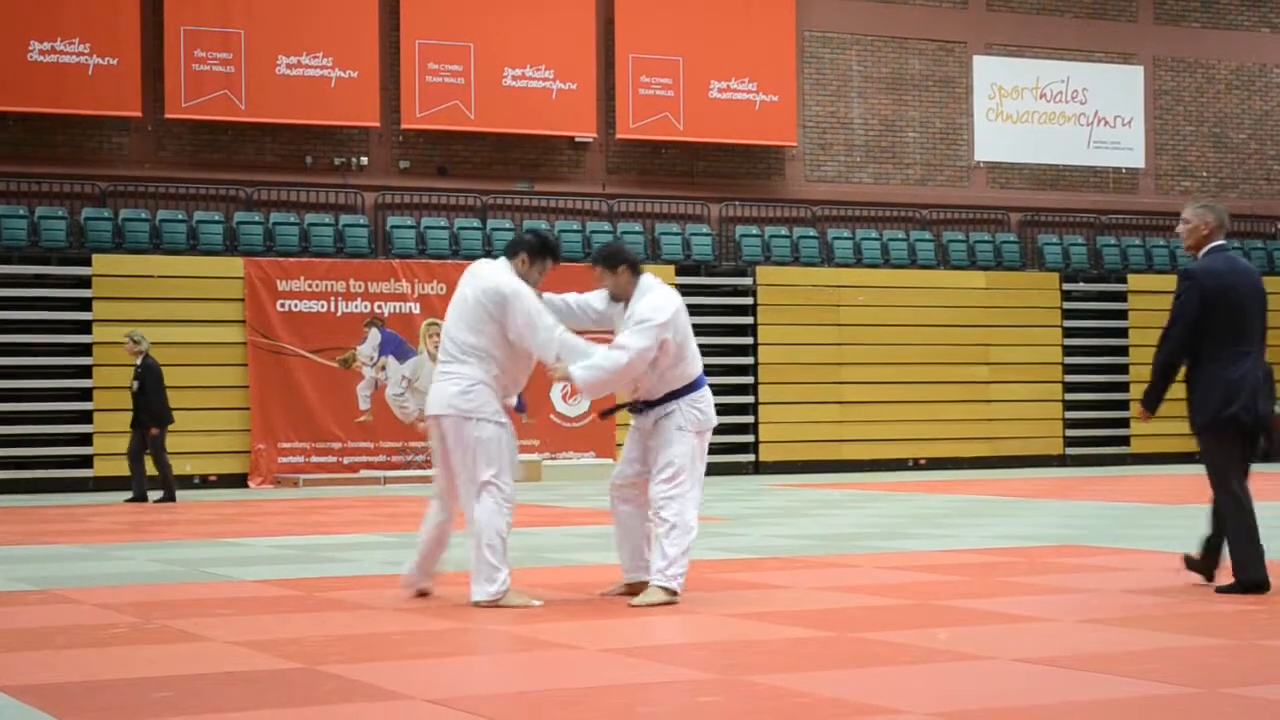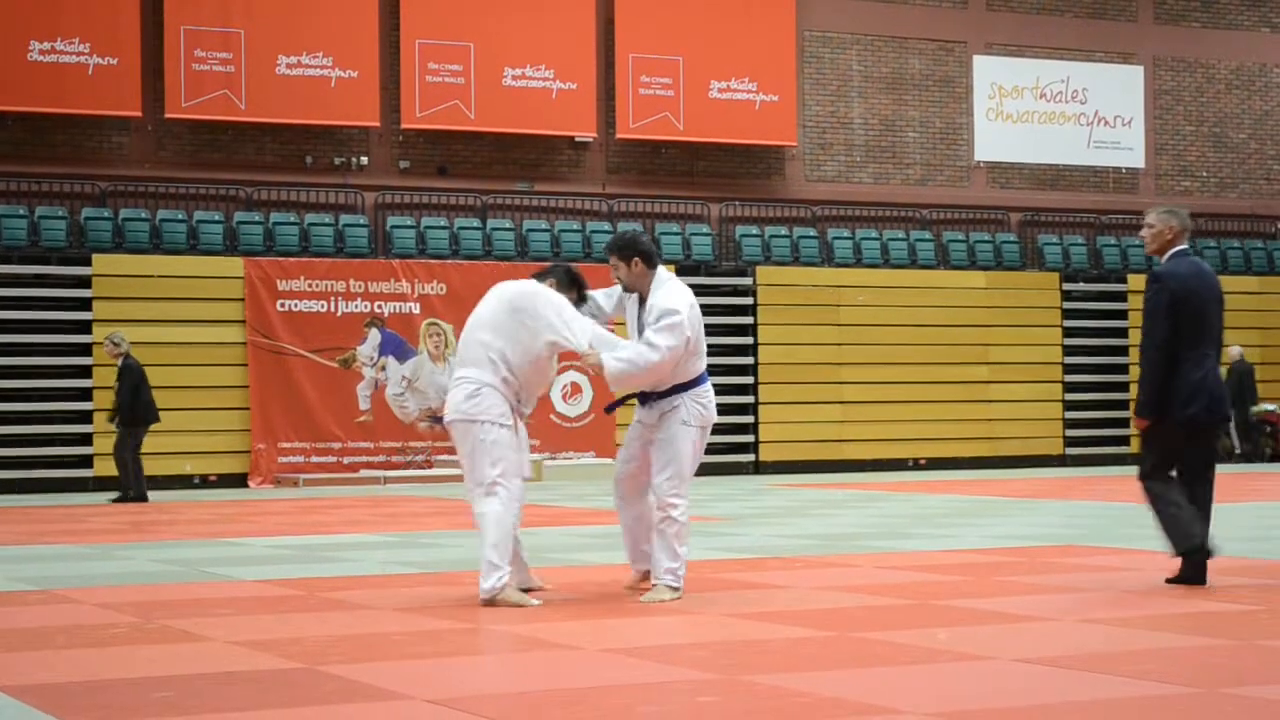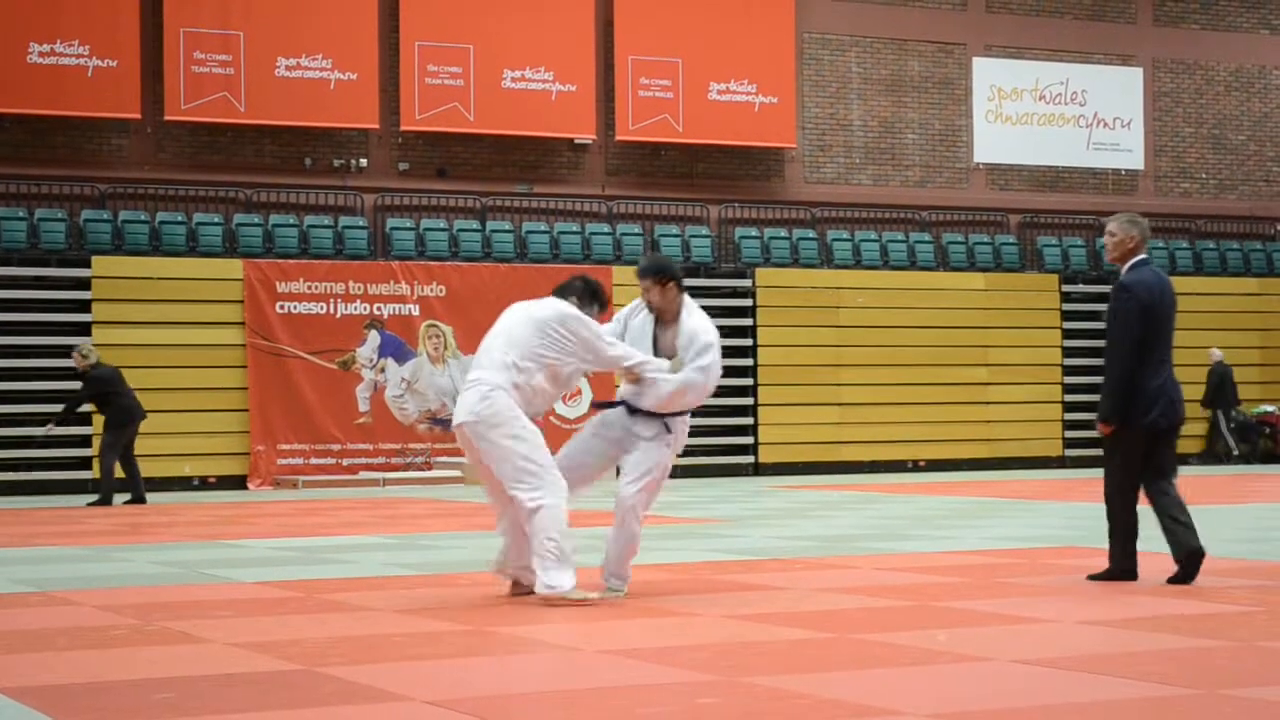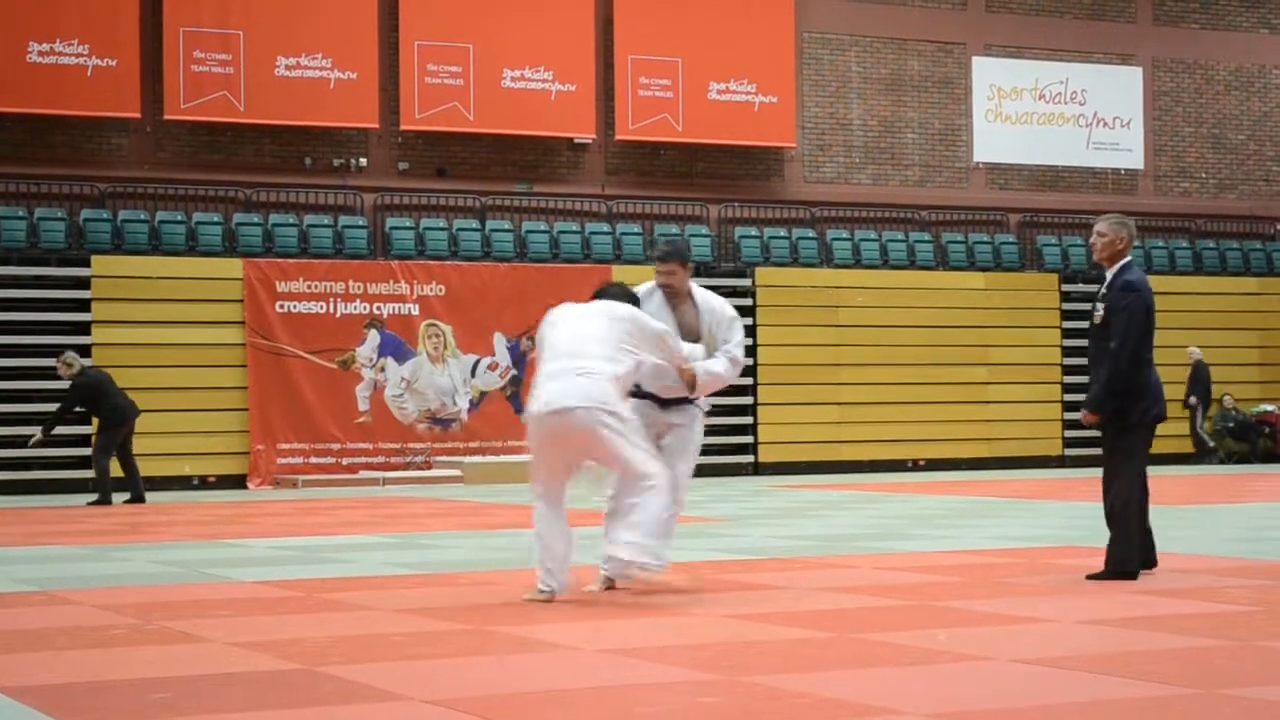
dt=0.4s
person 1, frame 1
left shoulder: (1197, 274)
right shoulder: (1249, 272)
left elbow: (1175, 343)
right elbow: (1258, 337)
left wrist: (1151, 398)
left hip: (1216, 396)
right hip: (1249, 394)
left knee: (1229, 484)
right knee: (1230, 479)
left ankle: (1251, 572)
right ankle: (1209, 558)
person 1, frame 2
left shoulder: (1163, 276)
right shoulder: (1208, 275)
left elbow: (1154, 349)
right elbow: (1214, 339)
left wrist: (1144, 406)
left hip: (1173, 399)
right hip: (1208, 394)
left knee: (1155, 476)
right knee: (1197, 480)
left ankle: (1193, 542)
right ankle: (1193, 566)
person 1, frame 3
left shoulder: (1128, 286)
right shoulder: (1161, 281)
left elbow: (1120, 358)
left wrist: (1108, 412)
left hip: (1136, 404)
right hip: (1163, 399)
left knee: (1120, 484)
right knee: (1159, 481)
left ankle: (1122, 563)
right ankle: (1186, 548)
person 1, frame 4
left shoulder: (1129, 286)
right shoulder: (1116, 283)
left elbow: (1122, 353)
left wrist: (1097, 403)
right wrist: (1096, 400)
left hip: (1129, 403)
right hip: (1124, 401)
left knee: (1120, 482)
right knee: (1128, 480)
left ankle: (1123, 562)
right ankle: (1140, 553)
person 2, frame 1
left shoulder: (658, 305)
right shoulder: (623, 298)
left elbow: (622, 360)
right elbow: (581, 309)
left wrist: (573, 373)
left hip: (682, 409)
right hip: (652, 411)
left knee: (669, 495)
right knee: (625, 488)
left ankle: (667, 584)
right ankle: (637, 577)
person 2, frame 2
left shoulder: (672, 301)
right shoulder: (632, 292)
left elbow: (655, 357)
right elbow: (599, 305)
left wrist: (603, 362)
left hip: (685, 404)
right hip: (655, 405)
left knee: (668, 490)
right knee: (629, 484)
left ankle: (671, 580)
right ankle: (649, 565)
person 2, frame 3
left shoulder: (701, 332)
right shoulder: (637, 312)
left elbow: (696, 388)
left wrist: (646, 380)
left hip: (661, 428)
right hip: (622, 415)
left knee: (630, 501)
right knee: (566, 468)
left ankle: (614, 582)
person 2, frame 4
left shoulder: (717, 309)
right shoulder: (642, 297)
left elbow: (733, 358)
left wrist: (699, 374)
left hip: (686, 412)
right hip: (643, 406)
left knee: (671, 490)
right knee: (624, 488)
right ankle: (610, 571)
person 3, frame 1
left shoulder: (480, 272)
right shoulder: (507, 286)
right elbow: (552, 342)
left hip: (445, 399)
right hip: (472, 401)
left knee: (448, 496)
right knee: (493, 494)
left ankle: (420, 576)
right ankle: (491, 589)
person 3, frame 2
left shoulder: (506, 294)
right shoulder: (535, 294)
right elbow: (586, 336)
left hip: (464, 403)
right hip: (482, 404)
left knee: (494, 494)
right knee: (502, 493)
left ankle: (514, 574)
right ankle: (496, 583)
person 3, frame 3
left shoulder: (523, 309)
right shoulder: (564, 315)
right elbow: (614, 355)
right wrist: (666, 367)
left hip: (471, 408)
right hip: (494, 408)
left knee: (514, 496)
right knee: (545, 490)
left ankle: (521, 573)
right ankle: (557, 582)
person 3, frame 4
left shoulder: (557, 315)
right shoulder: (629, 316)
right elbow: (675, 350)
right wrist: (689, 369)
left hip: (546, 402)
right hip: (594, 399)
left knee: (548, 492)
right knee: (648, 477)
left ankle: (548, 583)
right ankle: (631, 555)
